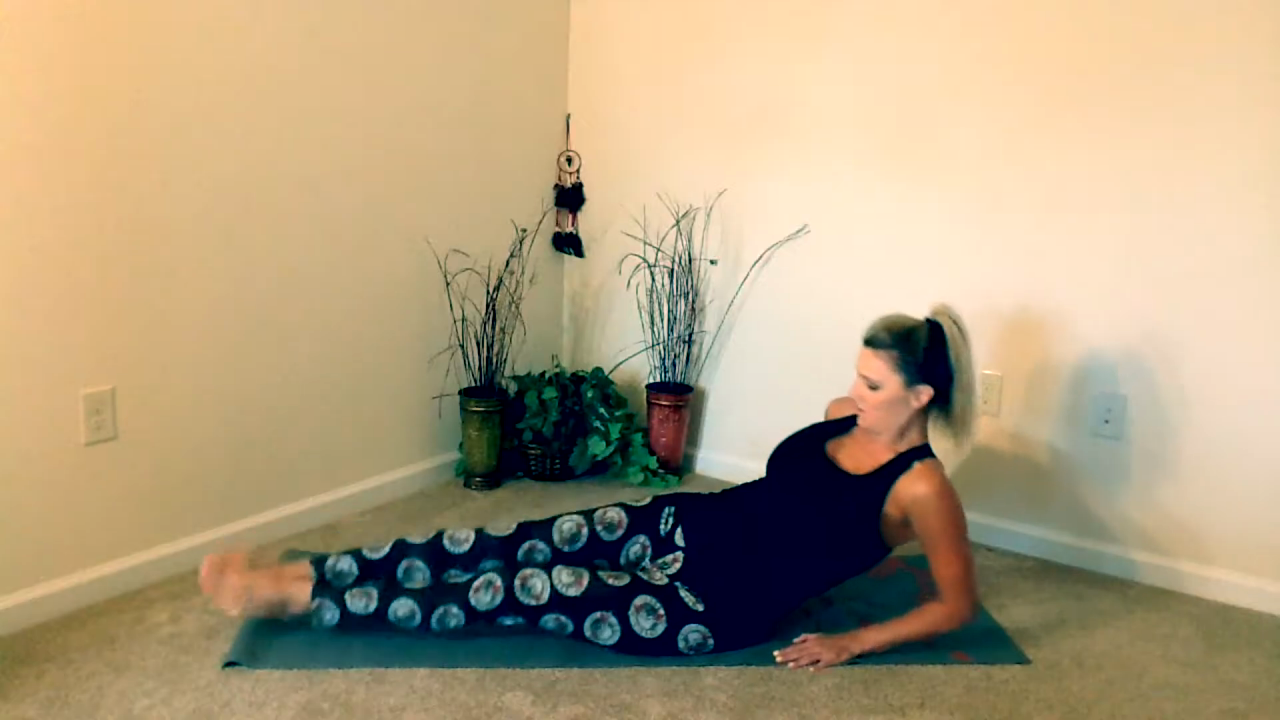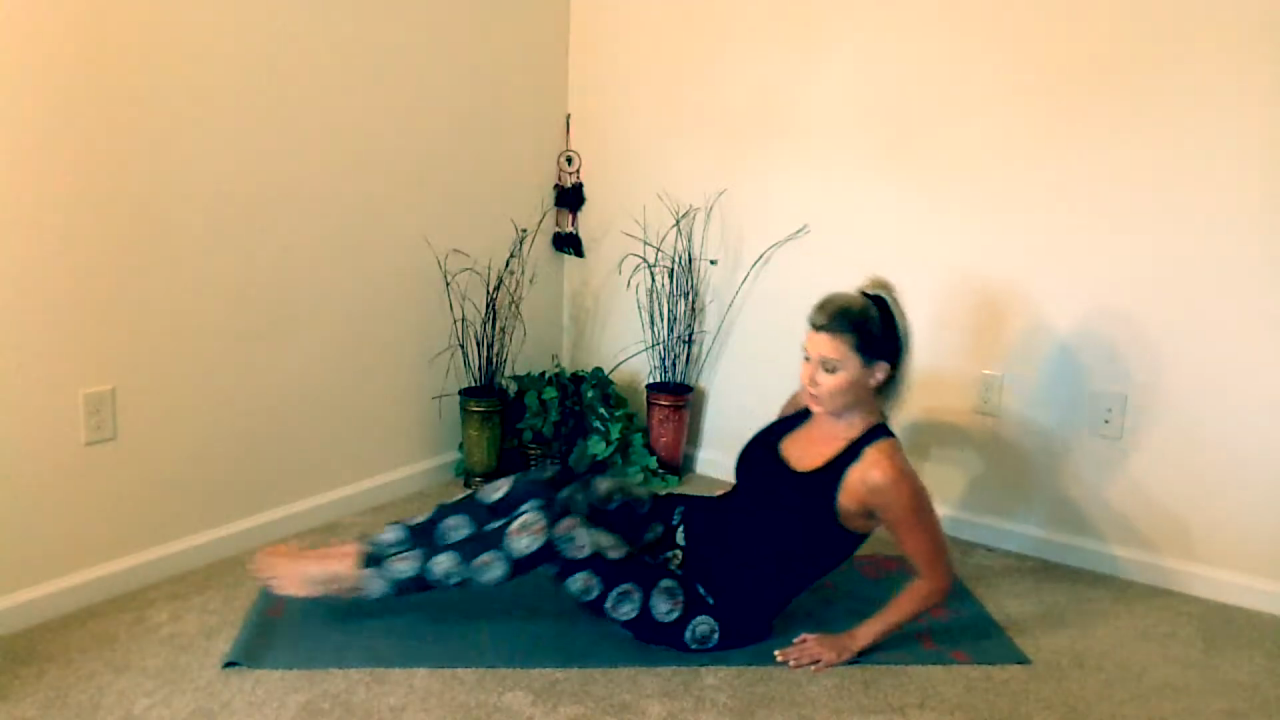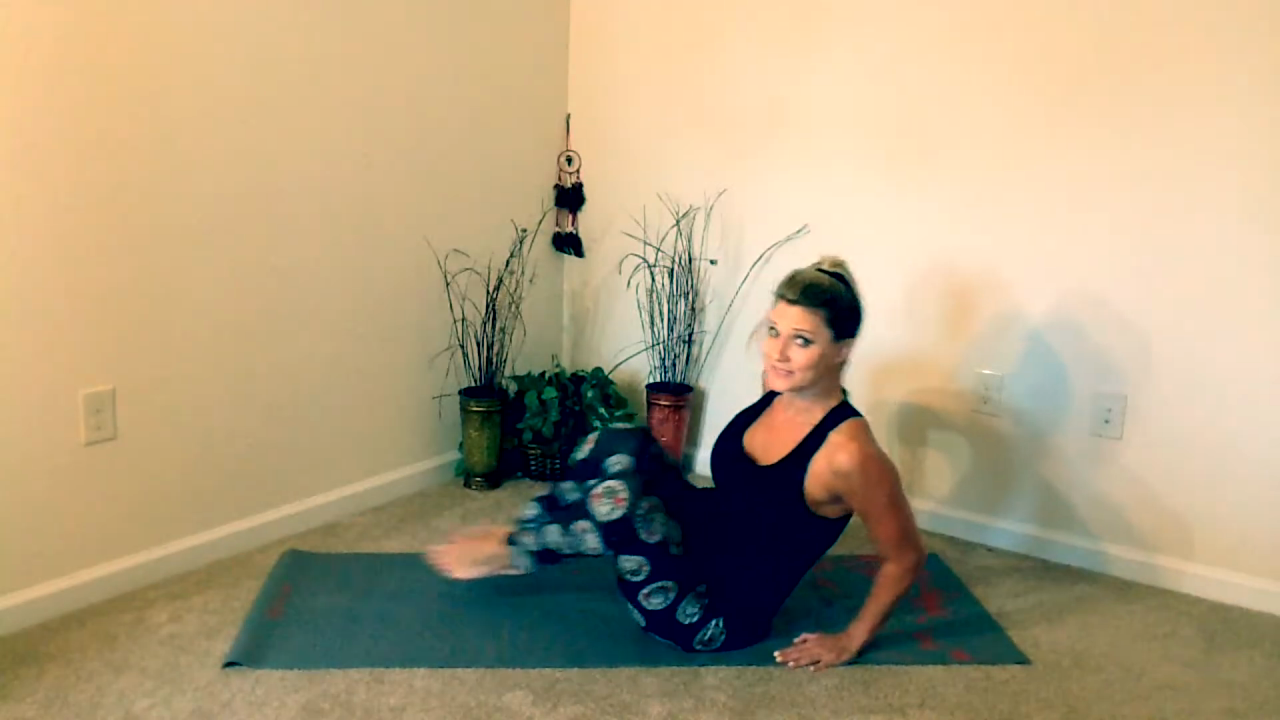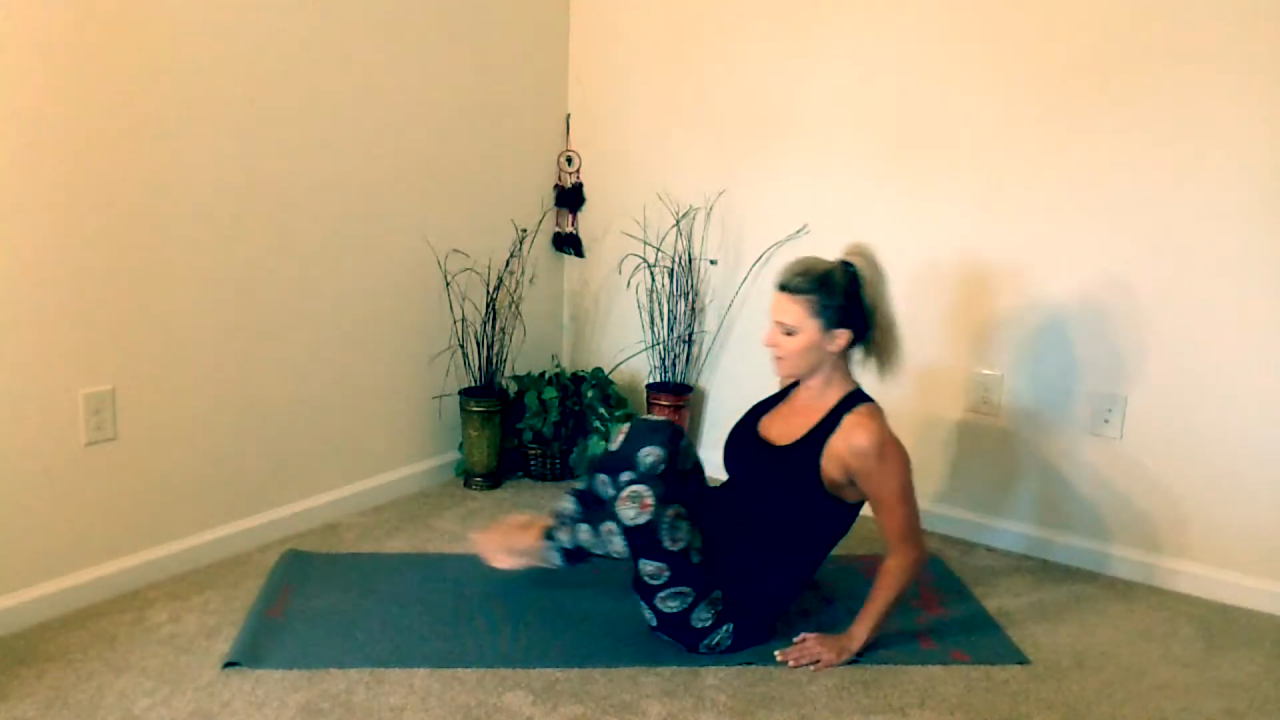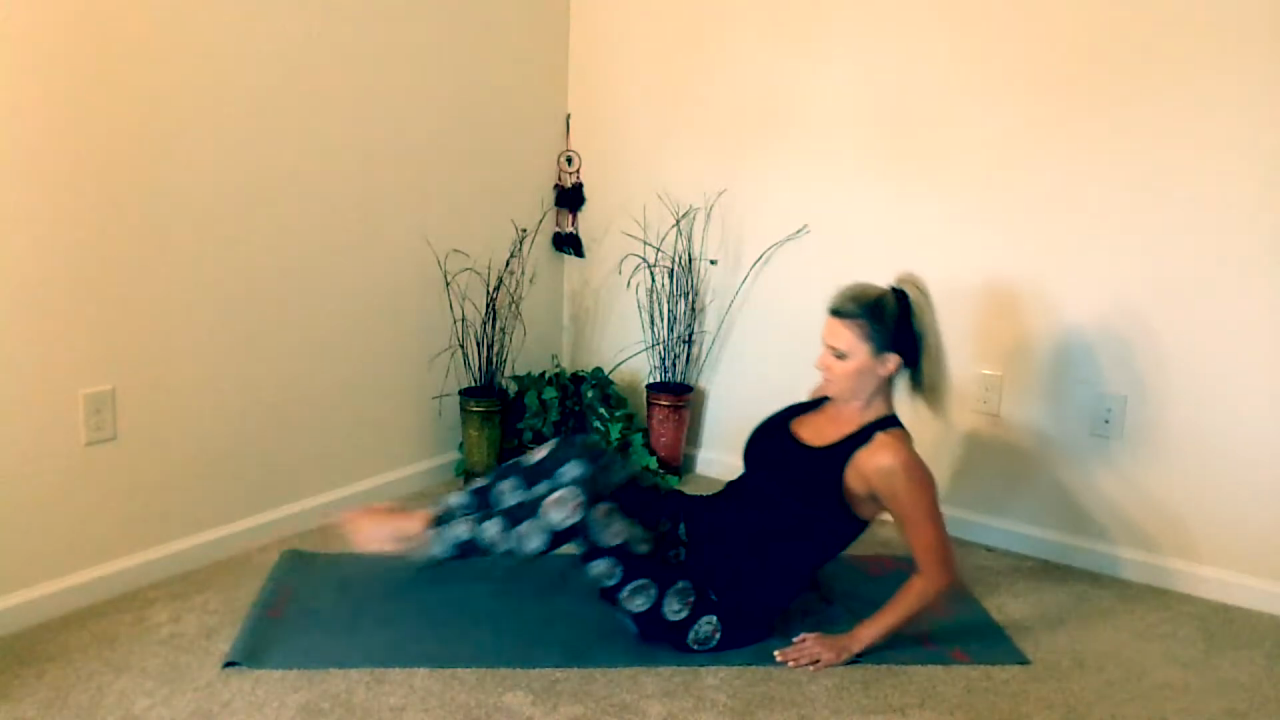
dt=1s
person 1, frame 1
left shoulder: (921, 488)
right shoulder: (845, 413)
left elbow: (957, 602)
left wrist: (850, 644)
left hip: (717, 611)
right hip: (685, 528)
left knee: (522, 592)
right knee: (508, 547)
left ankle: (300, 601)
right ankle: (300, 580)
person 1, frame 2
left shoulder: (880, 474)
right shoulder: (809, 404)
left elbow: (935, 577)
left wrist: (850, 640)
left hip: (713, 610)
right hip: (691, 530)
left knee: (547, 531)
right knee: (544, 491)
left ankle: (359, 576)
right ankle: (356, 558)
person 1, frame 3
left shoulder: (845, 456)
right shoulder: (783, 388)
left elbow: (904, 557)
left wrist: (851, 640)
left hip: (711, 615)
left knee: (620, 489)
right knee: (622, 446)
left ankle: (514, 549)
right ankle: (525, 538)
person 1, frame 4
left shoulder: (862, 438)
right shoulder: (802, 387)
left elbow: (906, 551)
left wrist: (851, 641)
left hip: (719, 617)
right hip: (709, 541)
left knee: (642, 482)
right knee: (650, 440)
left ankle: (555, 542)
right ankle: (564, 532)
person 1, frame 5
left shoulder: (886, 458)
right shoulder: (828, 397)
left elbow: (938, 573)
left wrist: (852, 644)
left hip: (707, 615)
right hip: (694, 534)
left knee: (577, 492)
right knee: (576, 463)
left ankle: (433, 536)
right ankle: (442, 523)
